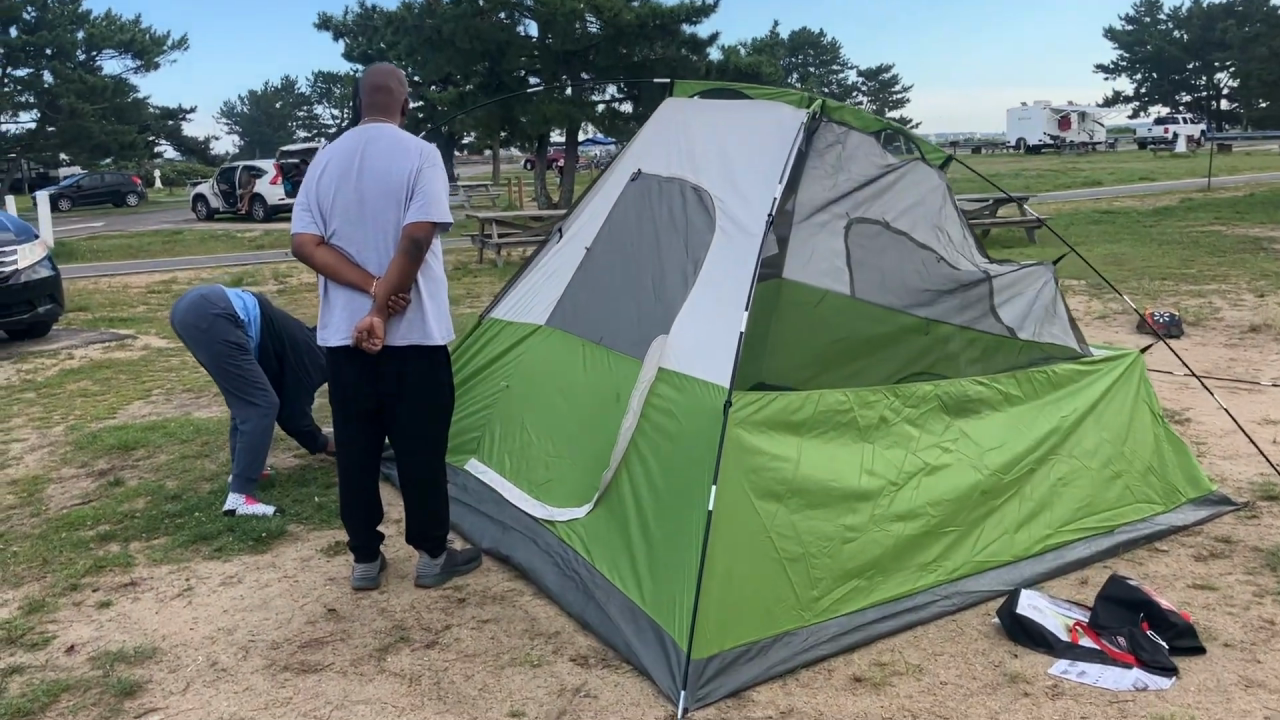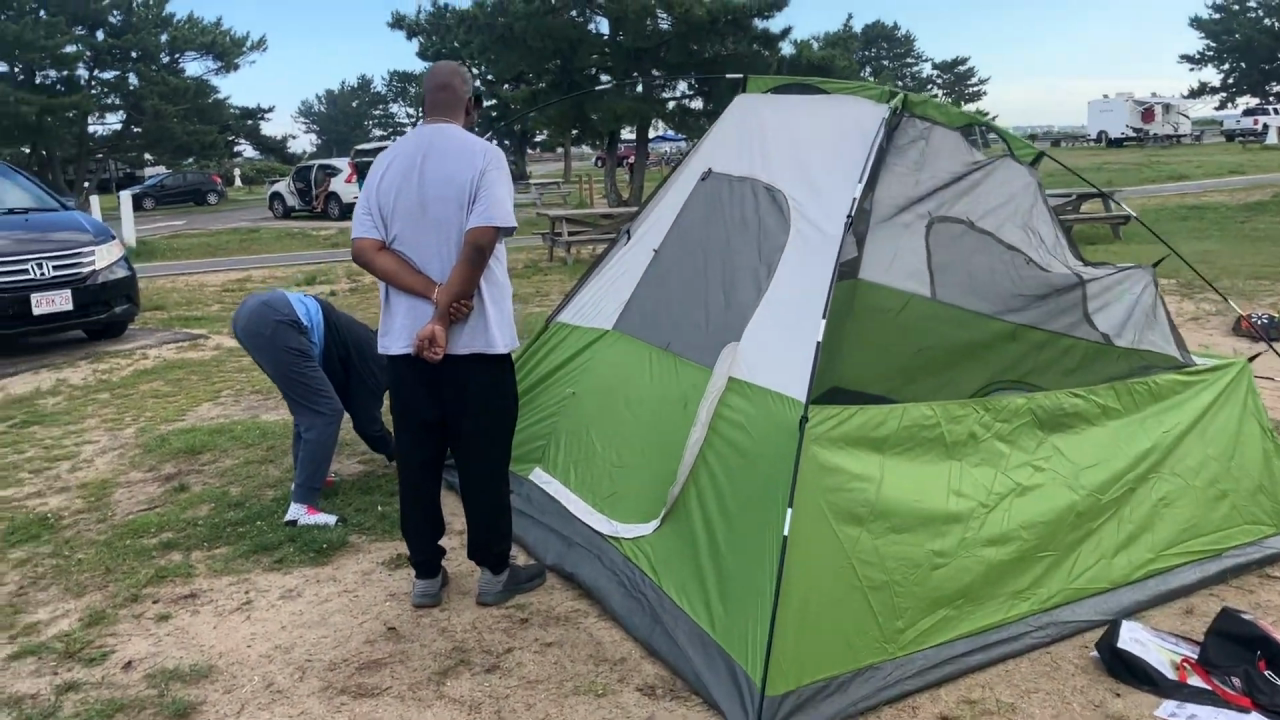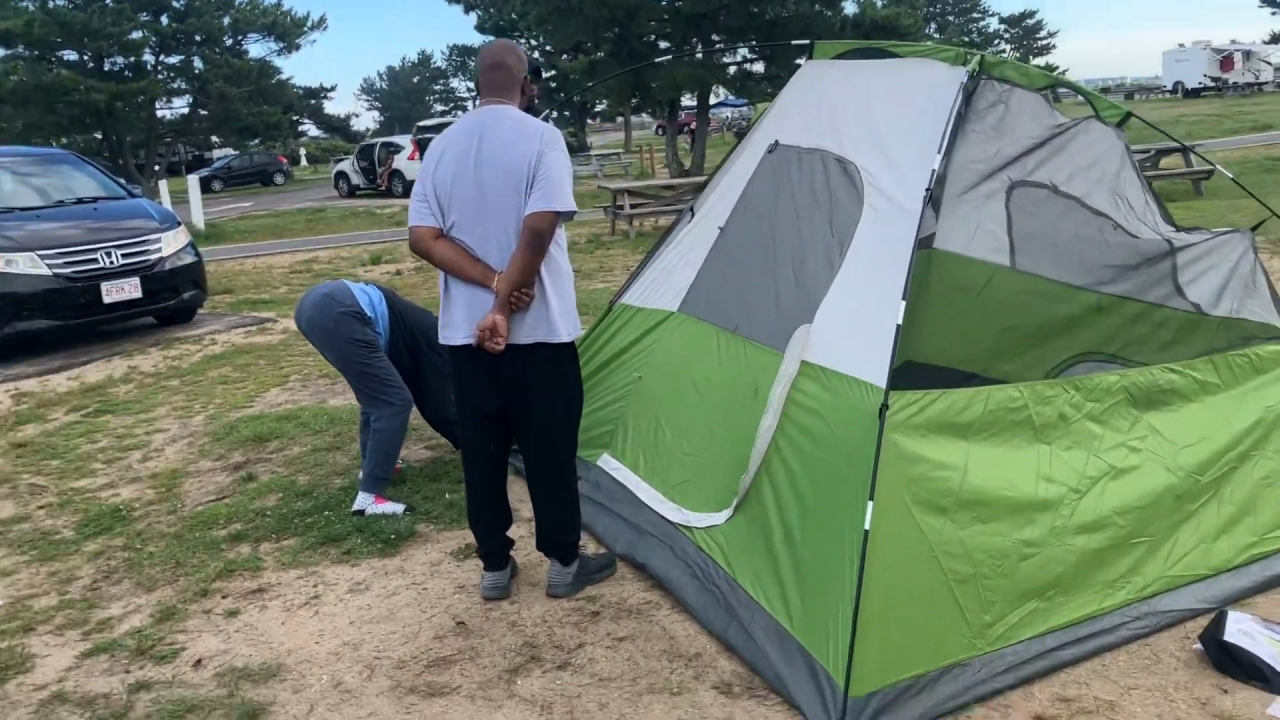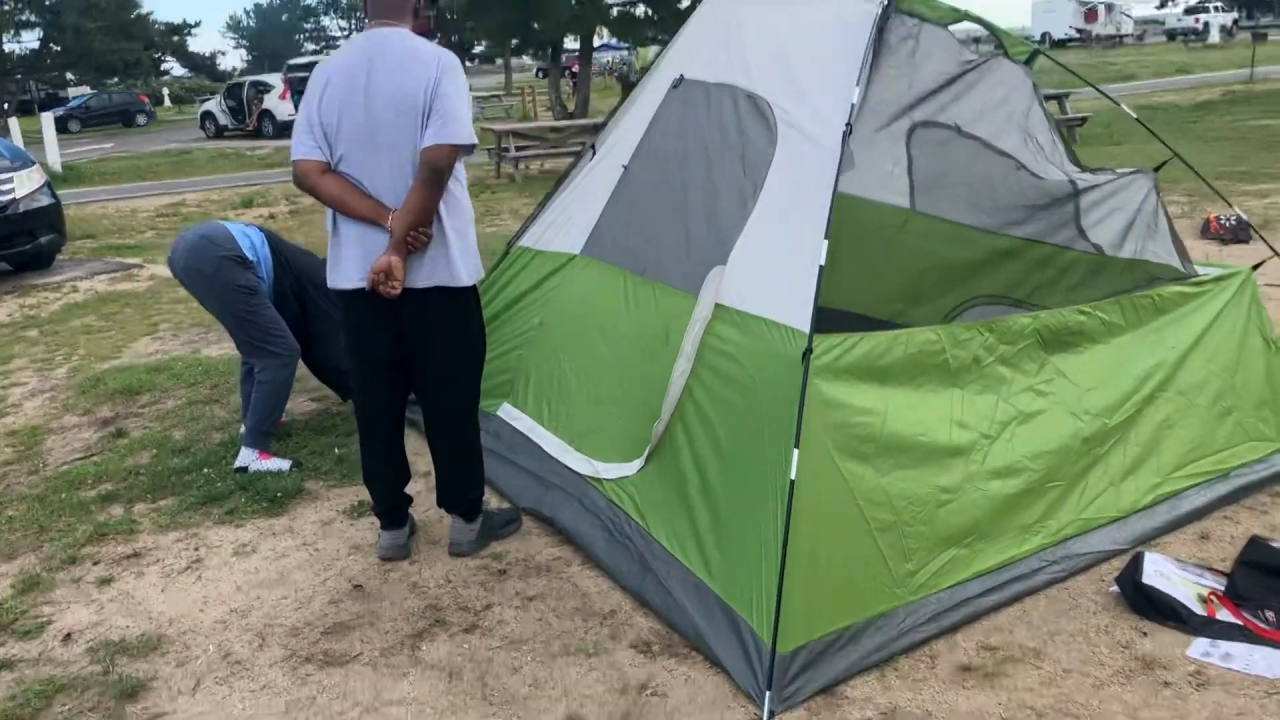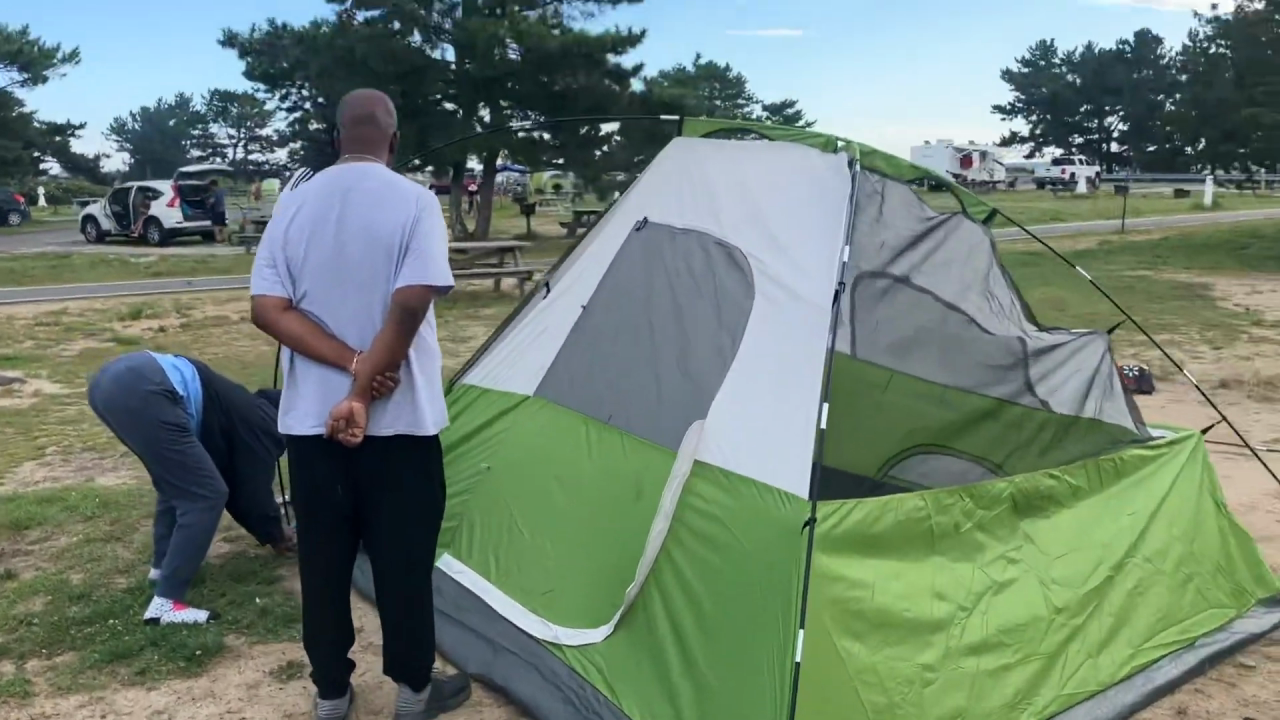
dt=0.5s
person 1, frame 1
left shoulder: (326, 158)
right shoulder: (419, 154)
left elbow: (304, 244)
right elbow: (416, 239)
left wrist: (371, 289)
right wrist: (382, 308)
left hip: (342, 333)
right hip: (411, 331)
left knee: (355, 447)
right knee: (421, 446)
left ankle: (365, 558)
right ankle: (433, 555)
person 1, frame 2
left shoulder: (387, 161)
right shoulder: (483, 156)
left elbow: (365, 250)
right elbow: (479, 243)
left wrist: (433, 296)
right wrist: (444, 317)
left hip: (403, 342)
right hip: (475, 341)
left knee: (417, 460)
right knee: (484, 459)
left ankle: (426, 575)
right ankle: (495, 572)
person 1, frame 3
left shoulder: (442, 145)
right shoulder: (541, 136)
left elbow: (422, 238)
right elbow: (538, 229)
left wrist: (492, 285)
right wrist: (506, 304)
left hip: (464, 331)
right hip: (537, 328)
left knee: (481, 450)
right knee: (550, 447)
left ankle: (494, 566)
right ankle: (564, 562)
person 1, frame 4
left shoulder: (327, 73)
right shoulder: (437, 63)
left elbow: (308, 174)
right elbow: (436, 165)
left wrist: (388, 222)
right wrist: (401, 245)
left hip: (355, 276)
right hip: (436, 273)
left knee: (377, 404)
right knee: (450, 401)
left ankle: (393, 525)
right ankle: (466, 518)
person 1, frame 5
left shoulder: (294, 204)
right shoulder: (414, 201)
left elbow: (267, 309)
right elbow: (410, 304)
left wrist: (350, 366)
right wrist: (363, 390)
left hip: (311, 419)
right hip: (399, 420)
left knee: (322, 557)
right knee: (404, 557)
person 2, frame 1
left shoulder: (306, 345)
right shoulder: (312, 356)
right elbow: (296, 417)
right wrist: (324, 445)
left hip: (192, 304)
right hip: (216, 315)
left knee: (246, 400)
right knee: (259, 405)
left ankle: (240, 473)
right ankle: (239, 498)
person 2, frame 2
left shoulder: (364, 344)
right shoulder: (372, 359)
right elbow: (366, 420)
right wrist: (397, 453)
left hip: (254, 311)
right hip: (273, 322)
left knee: (308, 406)
right knee: (324, 412)
left ankle: (305, 476)
right ankle: (300, 508)
person 2, frame 3
left shoulder: (428, 331)
right shoulder: (436, 345)
left elbow: (427, 399)
right elbow: (438, 407)
left hip: (318, 302)
right hip: (338, 314)
left knee: (377, 394)
right knee: (394, 402)
left ankle: (371, 466)
right ankle: (369, 498)
person 2, frame 4
left shoulder: (311, 274)
right shoulder: (324, 288)
left elbow: (313, 347)
right elbow: (328, 352)
left wrist: (345, 386)
right wrist: (354, 393)
right hip: (216, 258)
left knee: (257, 345)
right knee: (278, 352)
left ankle: (251, 420)
right ankle: (251, 454)
person 2, frame 5
right shoulder: (261, 425)
right elbow: (255, 492)
left wrist: (269, 530)
right wrist: (276, 535)
right hip: (147, 394)
left knee: (179, 487)
right knee: (205, 496)
left ankle: (162, 567)
right ankle: (167, 604)
